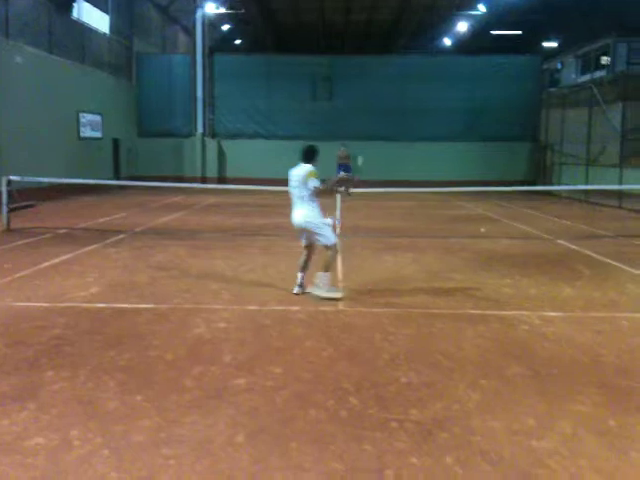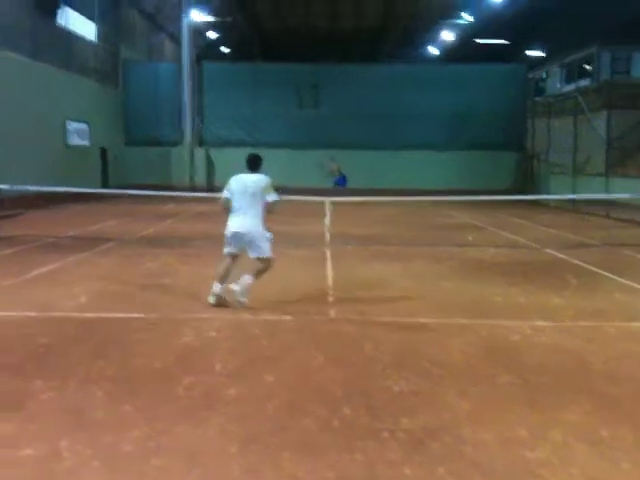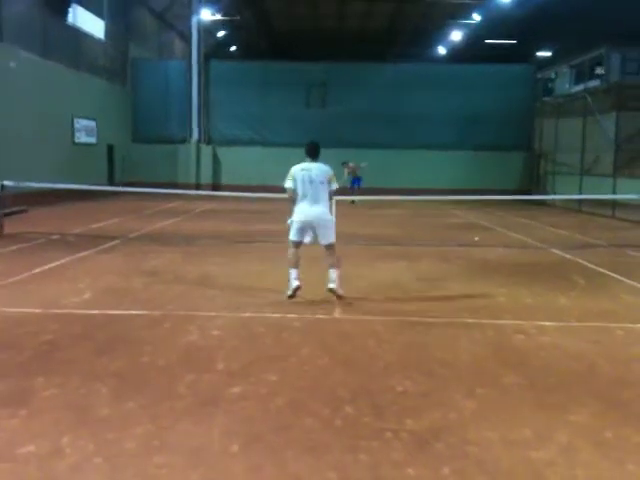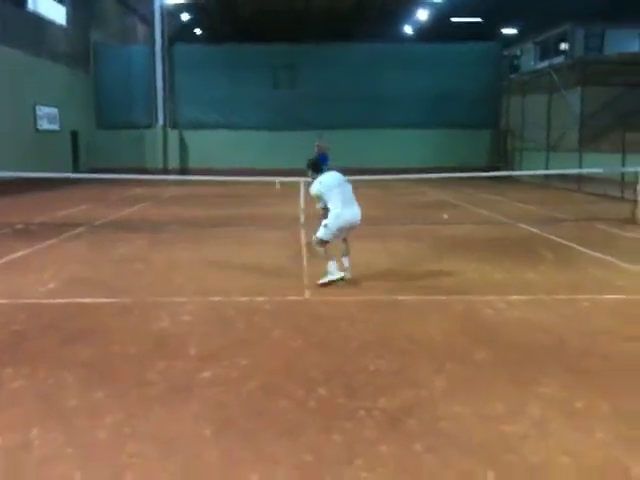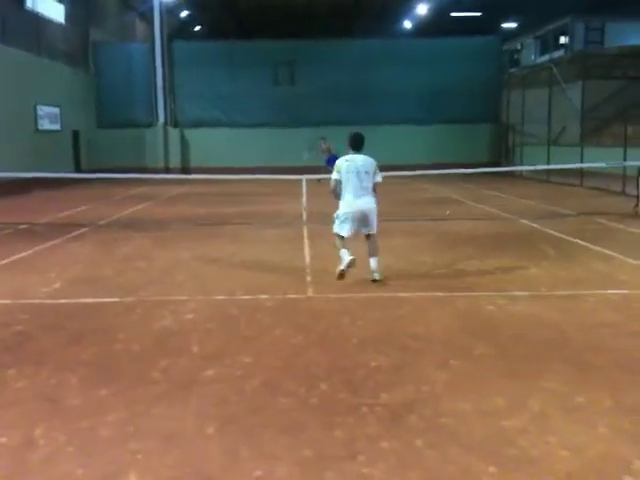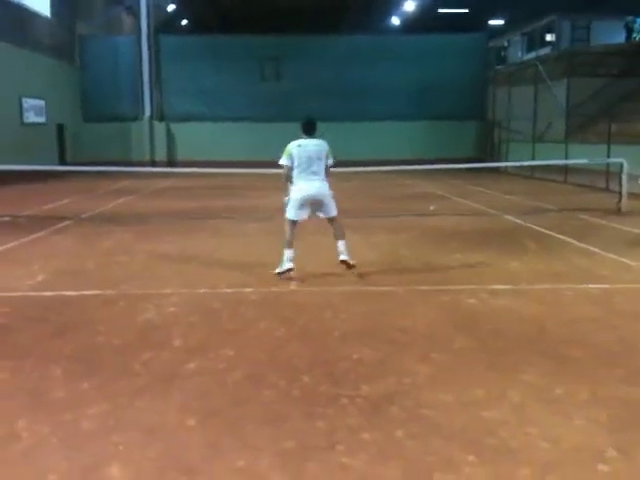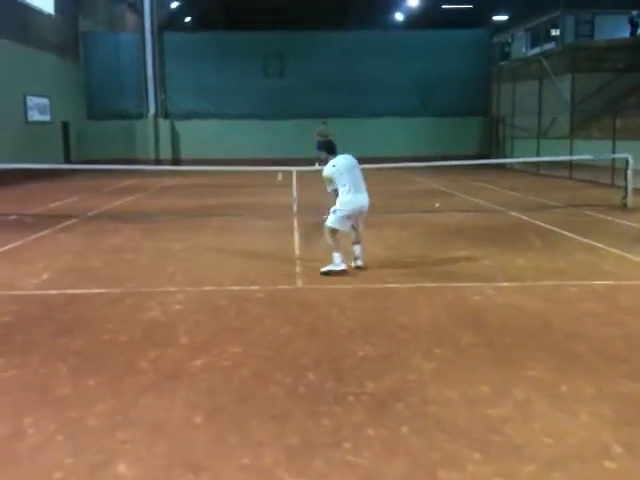
dt=0.7s
person 1, frame 1
left shoulder: (293, 172)
right shoulder: (309, 170)
right elbow: (318, 192)
left wrist: (330, 188)
right wrist: (336, 182)
left hip: (297, 217)
right hip: (311, 217)
left knee: (309, 249)
right knee: (332, 248)
left ankle: (300, 285)
right ankle: (322, 286)
person 1, frame 2
left shoulder: (233, 180)
right shoulder: (265, 181)
left elbow: (224, 204)
right elbow: (269, 208)
left hip: (234, 226)
right hip: (253, 227)
left knee: (229, 259)
right knee: (266, 262)
left ankle: (216, 293)
right ankle: (241, 286)
person 1, frame 3
left shoulder: (295, 170)
right shoulder: (327, 170)
left elbow: (291, 194)
right elbow: (331, 194)
left hip: (302, 214)
right hip: (322, 214)
left knee: (294, 247)
right knee: (331, 249)
left ankle: (294, 280)
right ankle: (334, 283)
person 1, frame 4
left shoulder: (314, 188)
right shoulder: (337, 174)
left elbow: (325, 209)
left wrist: (325, 222)
left hip: (340, 215)
right hip: (356, 213)
left knee: (318, 242)
right knee: (343, 237)
left ankle: (333, 272)
right ankle: (345, 270)
person 1, frame 5
left shoulder: (341, 162)
right shoulder: (372, 162)
left elbow: (333, 187)
right elbow: (374, 188)
left wrist: (341, 199)
left hip: (348, 205)
right hip: (368, 204)
left knee: (338, 236)
right knee: (371, 237)
left ankle: (346, 258)
right ankle: (374, 272)
person 1, frame 6
left shoulder: (292, 147)
right shoulder: (324, 146)
left elbow: (286, 174)
right elbow: (327, 171)
left wrist: (292, 184)
left hip: (300, 190)
right hip: (321, 188)
left knee: (290, 224)
right knee: (334, 221)
left ankle: (287, 261)
right ankle: (344, 255)
person 1, frame 7
left shoulder: (327, 170)
right shoulder: (350, 158)
left elbow: (336, 193)
right elbow: (359, 181)
left wrist: (334, 210)
left hip: (347, 202)
right hip: (364, 200)
left knee: (330, 232)
right knee: (355, 227)
left ankle: (338, 263)
right ankle: (358, 259)
